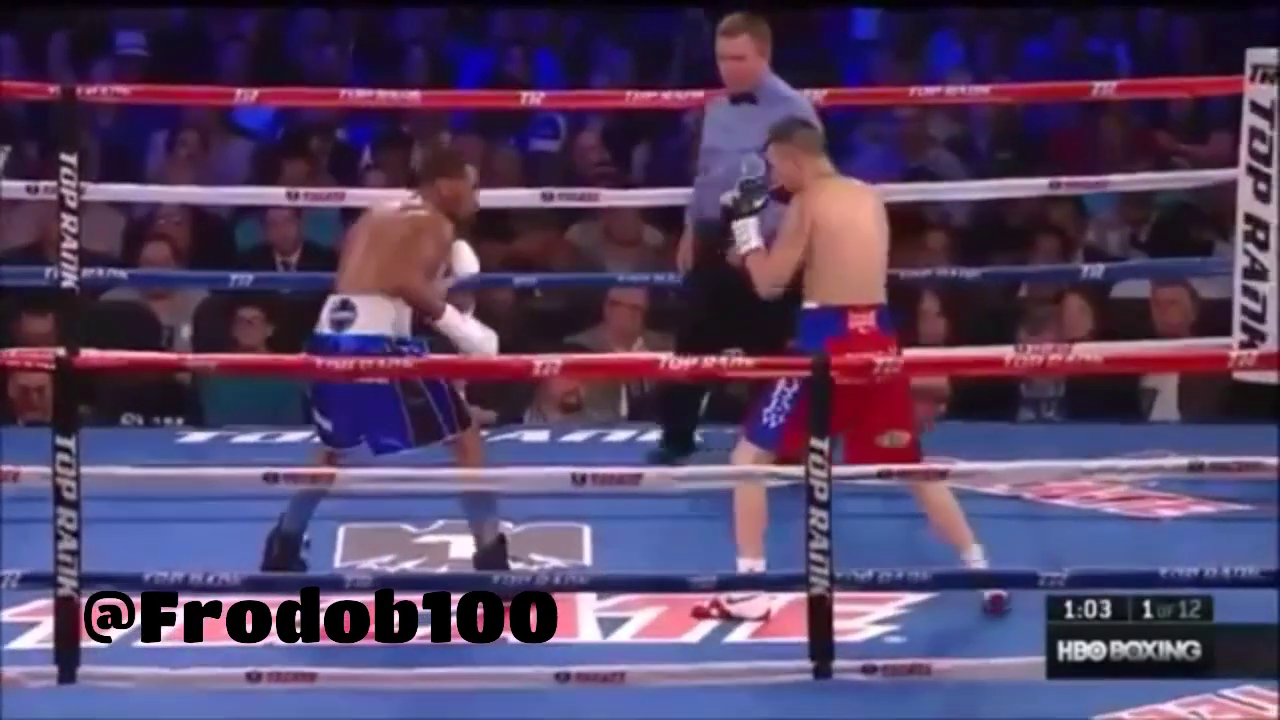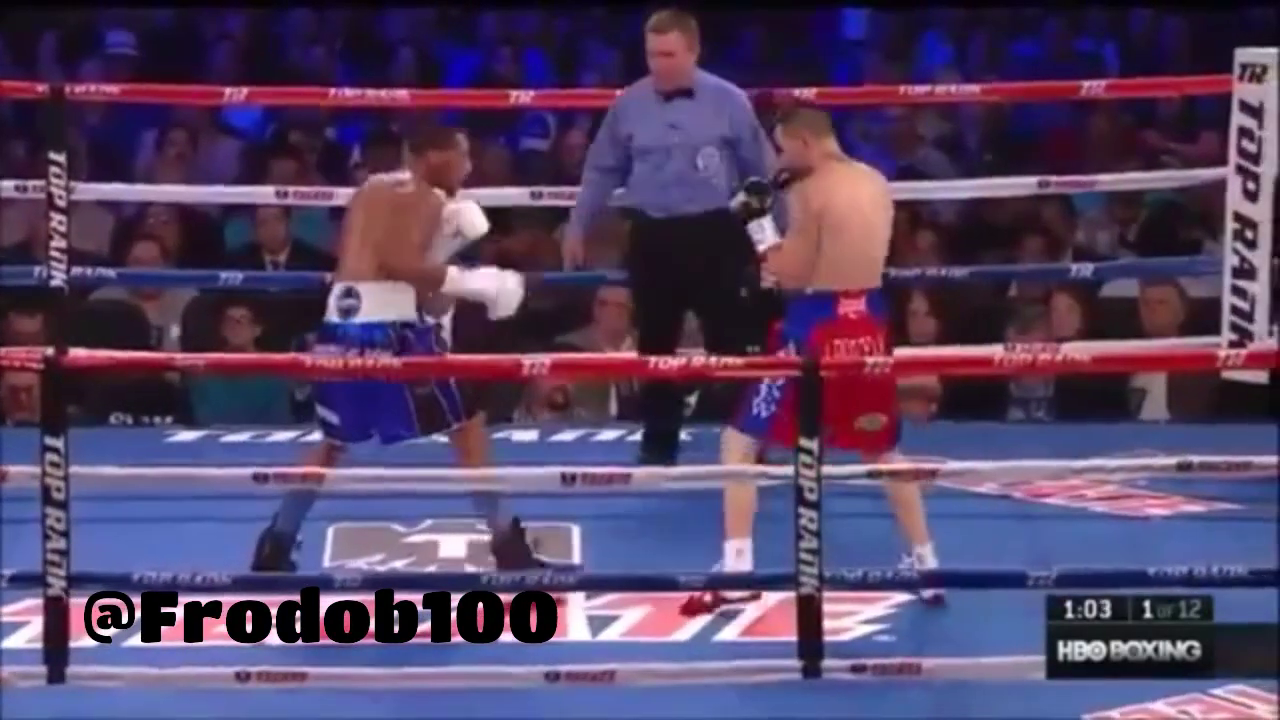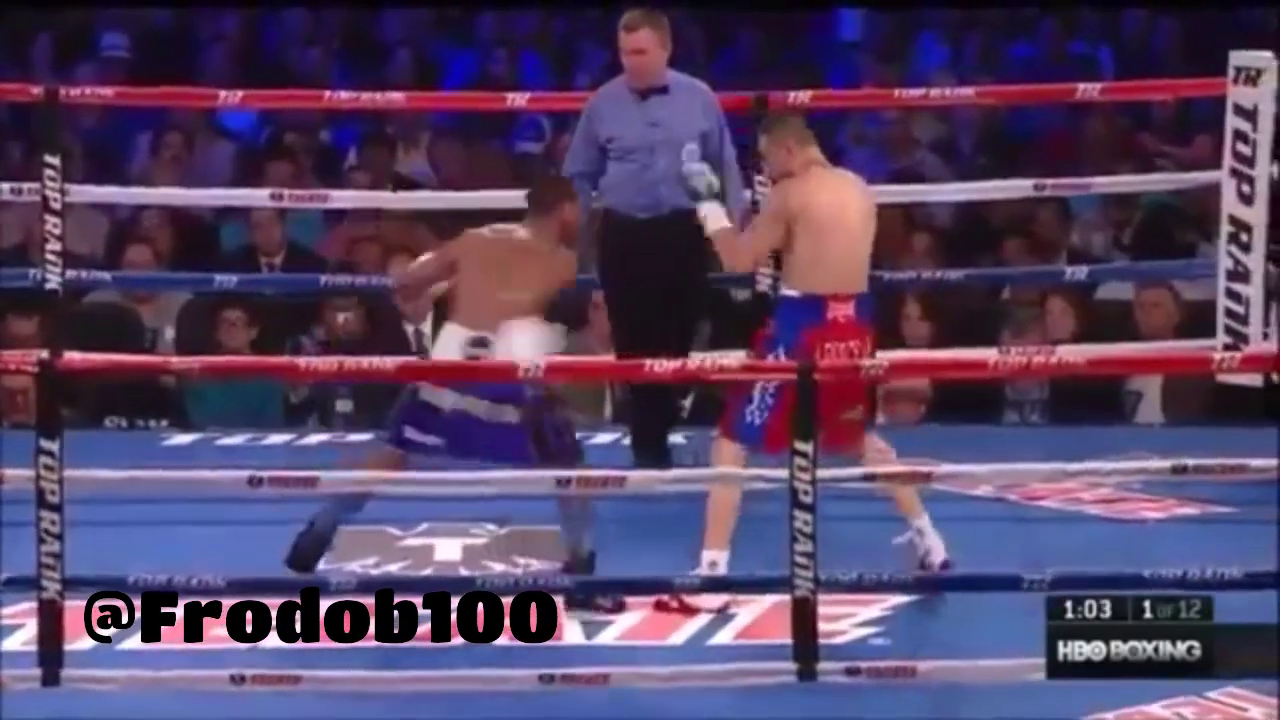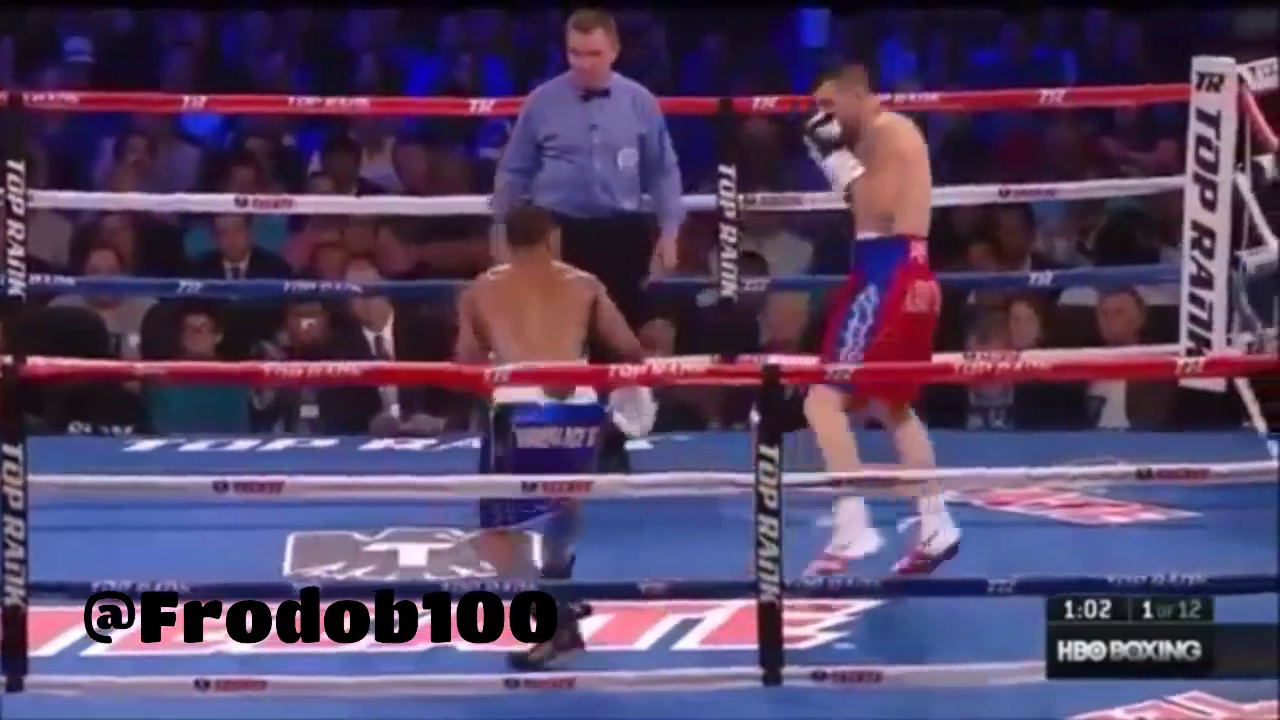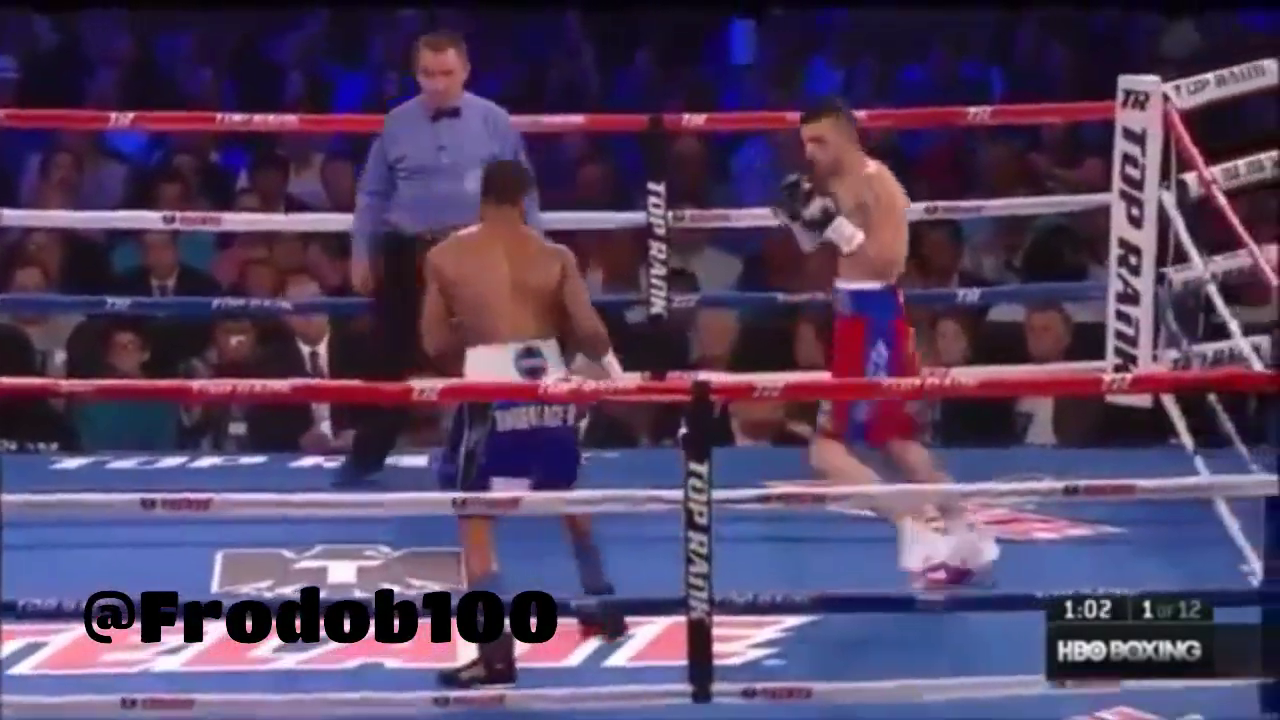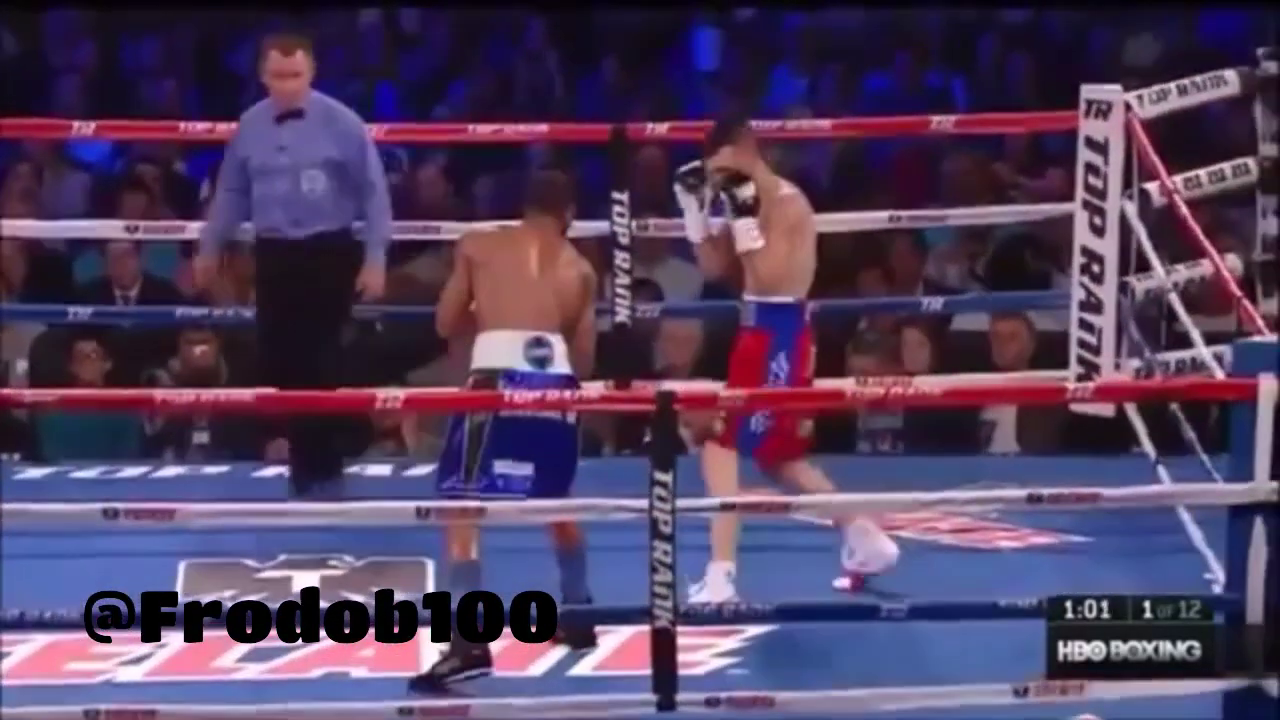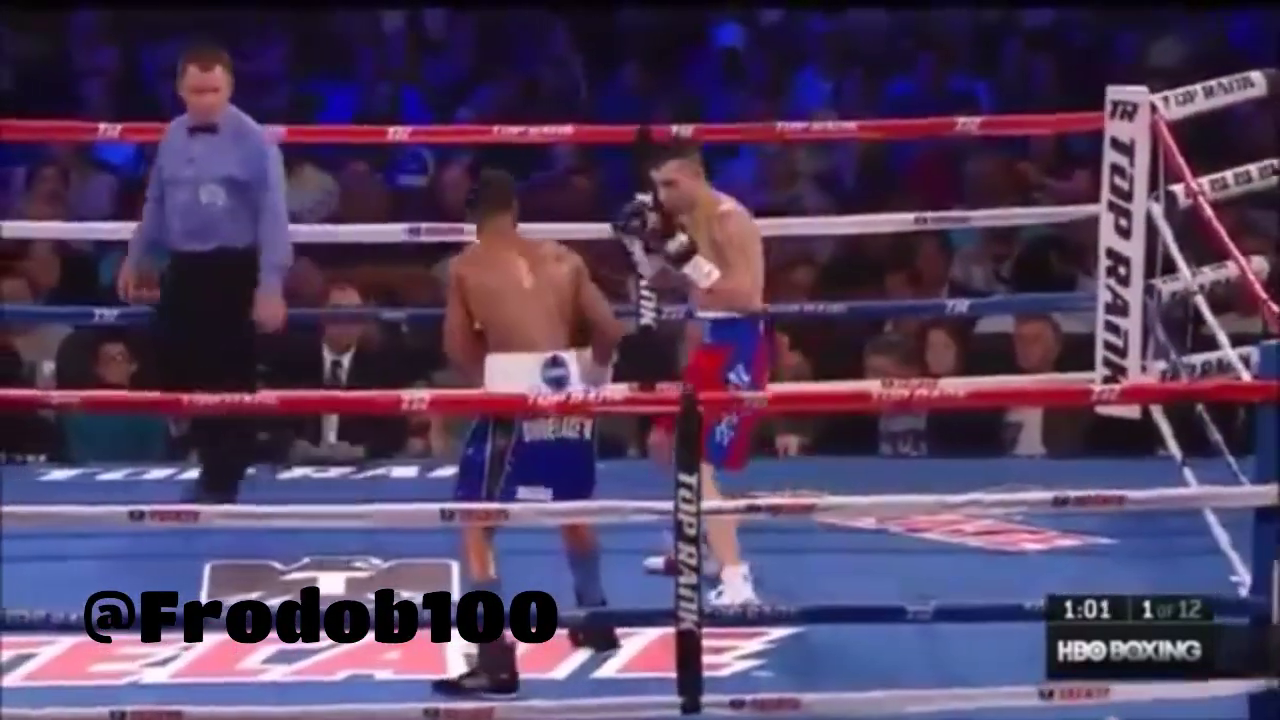
dt=0.4s
person 1, frame 1
left shoulder: (806, 202)
right shoulder: (869, 198)
left elbow: (770, 283)
left wrist: (744, 224)
right wrist: (754, 245)
left hip: (826, 342)
right hip: (877, 341)
left knee: (750, 457)
right knee: (909, 466)
left ankle: (748, 589)
right ankle: (981, 571)
person 1, frame 2
left shoulder: (811, 190)
right shoulder: (876, 182)
left elbow: (792, 276)
left wrist: (758, 221)
left hip: (815, 328)
right hip: (867, 325)
left knee: (740, 442)
right knee: (883, 452)
left ankle: (736, 571)
right ankle: (925, 566)
person 1, frame 3
left shoulder: (790, 194)
right shoulder: (858, 188)
left elbow: (740, 259)
left wrist: (706, 202)
left hip: (803, 329)
right hip: (853, 327)
left knee: (731, 447)
right knee: (861, 436)
left ankle: (710, 576)
right ankle: (928, 542)
person 1, frame 4
left shoulder: (885, 132)
right shoulder: (874, 137)
left elbow: (884, 207)
right elbow: (867, 203)
left wrist: (837, 155)
right wrist: (830, 153)
left hip: (886, 276)
right hip: (903, 278)
left knee: (823, 399)
right knee: (894, 408)
left ankle: (851, 528)
right ankle: (935, 525)
person 1, frame 5
left shoulder: (877, 184)
right shoulder: (831, 186)
left elbow: (889, 261)
left wrist: (833, 224)
right wrist: (805, 225)
left hip: (876, 323)
right hip: (852, 318)
left knee: (828, 451)
right knee: (898, 442)
left ankle: (918, 535)
right ankle: (967, 539)
person 1, frame 6
left shoulder: (785, 203)
right shoulder: (752, 201)
left elbow: (770, 279)
right elbow: (715, 266)
left wrist: (744, 216)
right wrist: (693, 204)
left hip: (777, 336)
right hip: (762, 332)
left knee: (720, 453)
right knee: (783, 460)
left ankle: (719, 581)
right ankle: (869, 542)
person 1, frame 7
left shoulder: (731, 221)
right shoulder: (684, 217)
left elbow: (748, 299)
left wrist: (688, 259)
right wrist: (640, 243)
left hip: (735, 350)
right hip: (710, 345)
left knee: (696, 466)
right knee: (664, 442)
left ankle: (736, 585)
person 2, frame 1
left shoulder: (377, 218)
right shoulder: (436, 224)
right elbow: (408, 284)
left wrist: (442, 272)
right wrist: (462, 327)
left hip: (331, 338)
right hip: (379, 343)
left knee: (335, 449)
right knee: (466, 440)
left ankle: (283, 548)
right ankle: (491, 558)
person 2, frame 2
left shoulder: (371, 188)
right shoulder: (425, 197)
right elbow: (403, 263)
left wrist: (448, 234)
right wrist: (475, 283)
left hip: (338, 327)
right hip: (388, 329)
left knee: (333, 441)
right knee: (469, 432)
left ankle: (274, 546)
right ankle: (509, 550)
person 2, frame 3
left shoulder: (479, 240)
right shoulder: (557, 260)
left elbow: (405, 283)
left wrist: (438, 274)
right hip: (506, 383)
left knee: (391, 457)
right knee: (568, 468)
left ankle: (312, 543)
right ankle: (580, 579)
person 2, frame 4
left shoulder: (480, 291)
right shoulder: (583, 284)
left elbow: (468, 368)
right elbow: (627, 347)
right wrist: (635, 389)
left hip: (519, 410)
right hip: (579, 407)
left knee: (496, 532)
right knee: (568, 492)
left ankle: (551, 621)
right ankle: (556, 582)
person 2, frame 5
left shoulder: (445, 256)
right shoulder: (556, 256)
left elbow: (435, 343)
right elbow: (588, 328)
right wrist: (603, 360)
left hip: (490, 390)
right hip: (550, 384)
left knee: (474, 517)
right knee: (563, 498)
left ankle: (495, 652)
right ankle: (601, 607)
person 2, frame 6
left shoulder: (477, 245)
right shoulder: (580, 268)
left elbow: (447, 323)
right elbow: (584, 357)
left hip: (497, 378)
right hip: (556, 381)
left knee: (462, 507)
right knee: (558, 501)
left ankle: (470, 642)
right ankle: (577, 619)
person 2, frame 7
left shoulder: (464, 266)
right shoulder: (563, 258)
left elbow: (458, 351)
right elbow: (609, 331)
right wrist: (592, 365)
left hip: (512, 399)
right hip: (568, 395)
left knee: (475, 525)
right knee: (572, 507)
left ankle: (497, 662)
right ankle: (596, 622)
person 3, frame 1
left shoulder: (791, 109)
right shoulder: (716, 108)
left wrist: (765, 239)
right wrist: (691, 231)
right hip: (716, 240)
left knee: (768, 351)
right knee: (693, 342)
right ankle: (676, 438)
person 3, frame 2
left shoulder: (729, 101)
right shoulder: (629, 103)
left elbow: (760, 169)
right elbow: (603, 171)
right wrist: (578, 226)
left hip: (713, 236)
right hip: (652, 236)
left knee: (730, 345)
right knee: (654, 345)
right ankle: (659, 443)
person 3, frame 3
left shoulder: (700, 98)
right shoulder: (603, 103)
left elbow: (724, 166)
right elbow: (578, 176)
left wrist: (733, 224)
left hip: (684, 233)
right hip: (626, 236)
left knee: (677, 343)
right knee: (636, 345)
left ankle: (656, 439)
right ankle: (648, 445)
person 3, frame 4
left shoulder: (640, 104)
right shoulder: (541, 104)
left elbow: (664, 173)
right elbow: (513, 171)
left wrist: (668, 233)
right wrist: (501, 231)
left hip: (621, 237)
right hip: (557, 235)
person 3, frame 5
left shoulder: (495, 123)
right shoulder: (397, 122)
left elbow: (521, 192)
right elbow: (373, 193)
right wrist: (361, 252)
right hip: (409, 254)
right knee: (389, 356)
right ankle: (366, 456)
person 3, frame 6
left shoulder: (341, 123)
right shoulder: (250, 125)
left elbow: (373, 193)
right elbow: (231, 193)
left wrist: (375, 258)
right wrist: (210, 247)
left hip: (329, 254)
right hip: (274, 255)
left knee: (314, 361)
right knee: (280, 364)
left ankle: (318, 467)
right ankle: (312, 467)
person 3, frame 7
left shoulder: (252, 140)
right shoulder: (172, 137)
left elbow: (273, 217)
right elbow: (157, 204)
left wrist: (271, 286)
right wrist: (135, 258)
left hip: (233, 270)
right hip: (184, 268)
left knee: (225, 380)
right knee: (177, 377)
left ankle: (218, 485)
right ankle: (230, 464)
